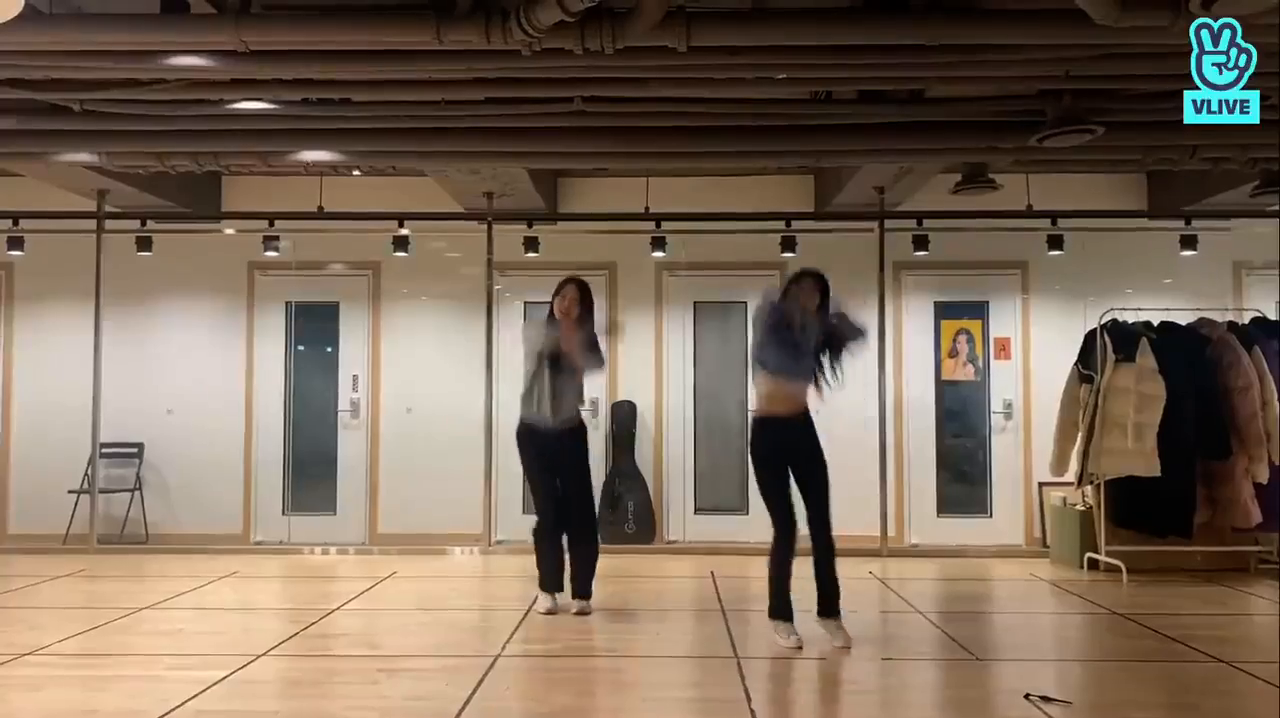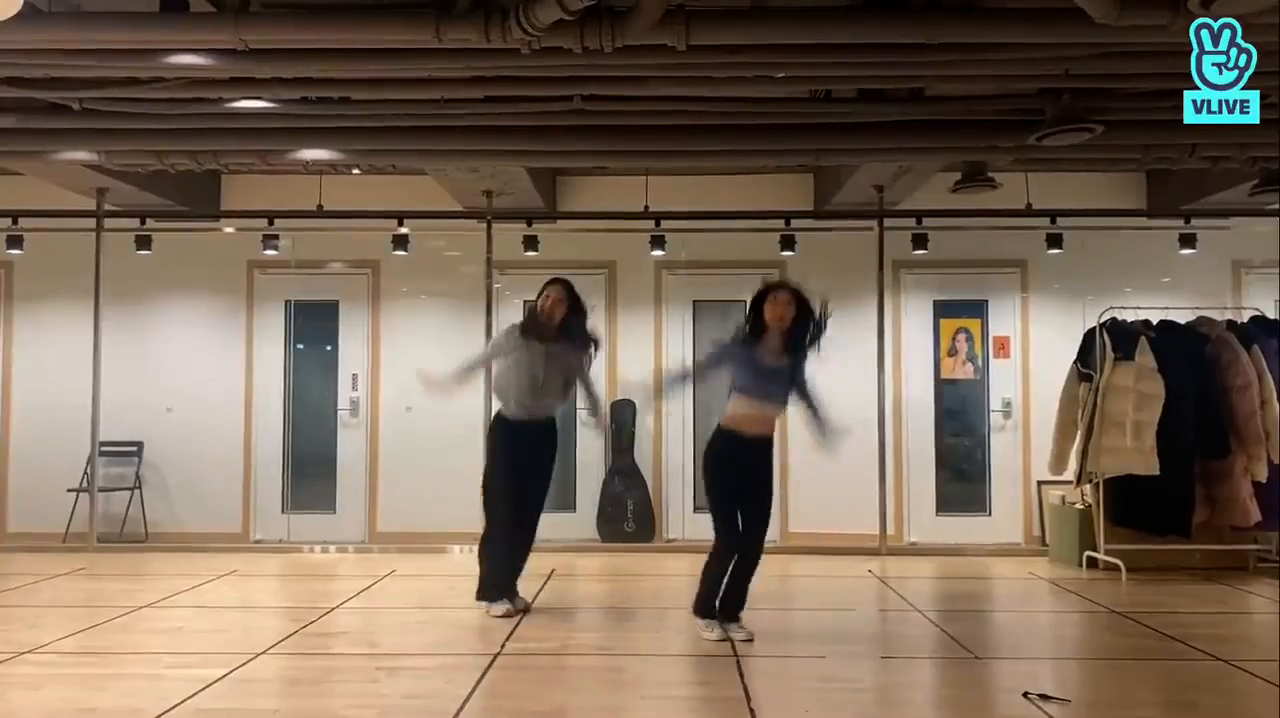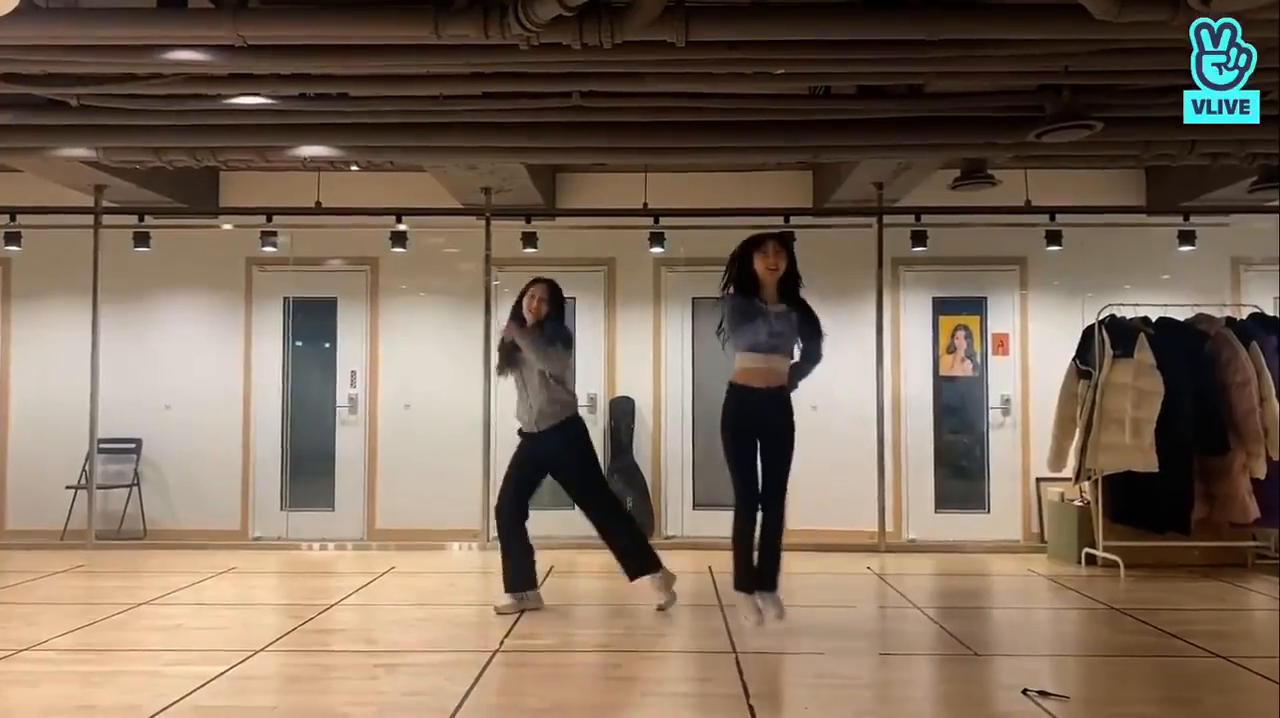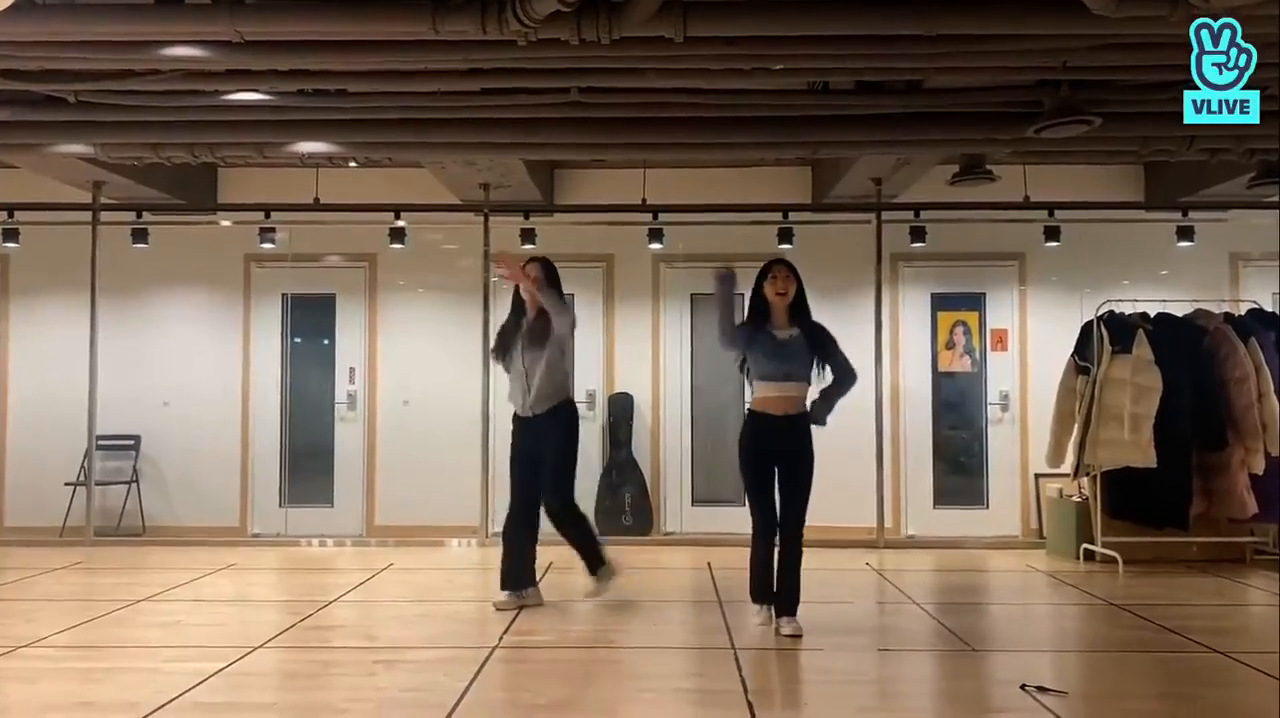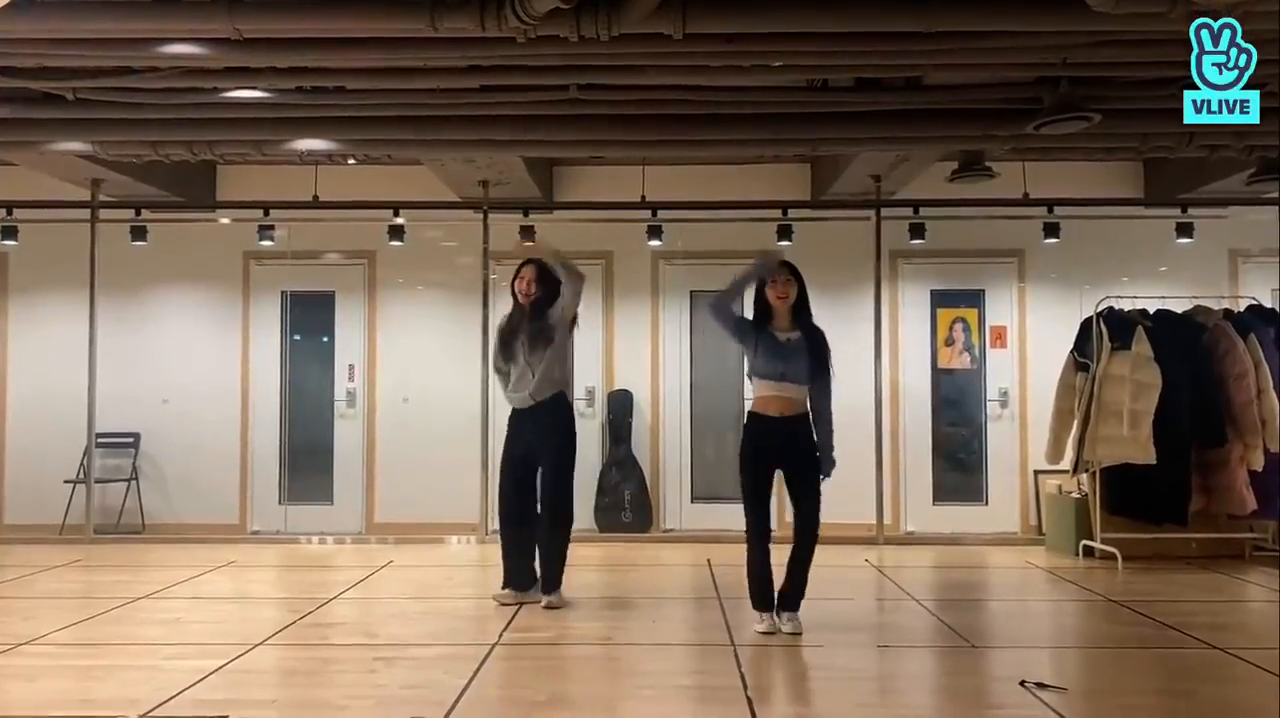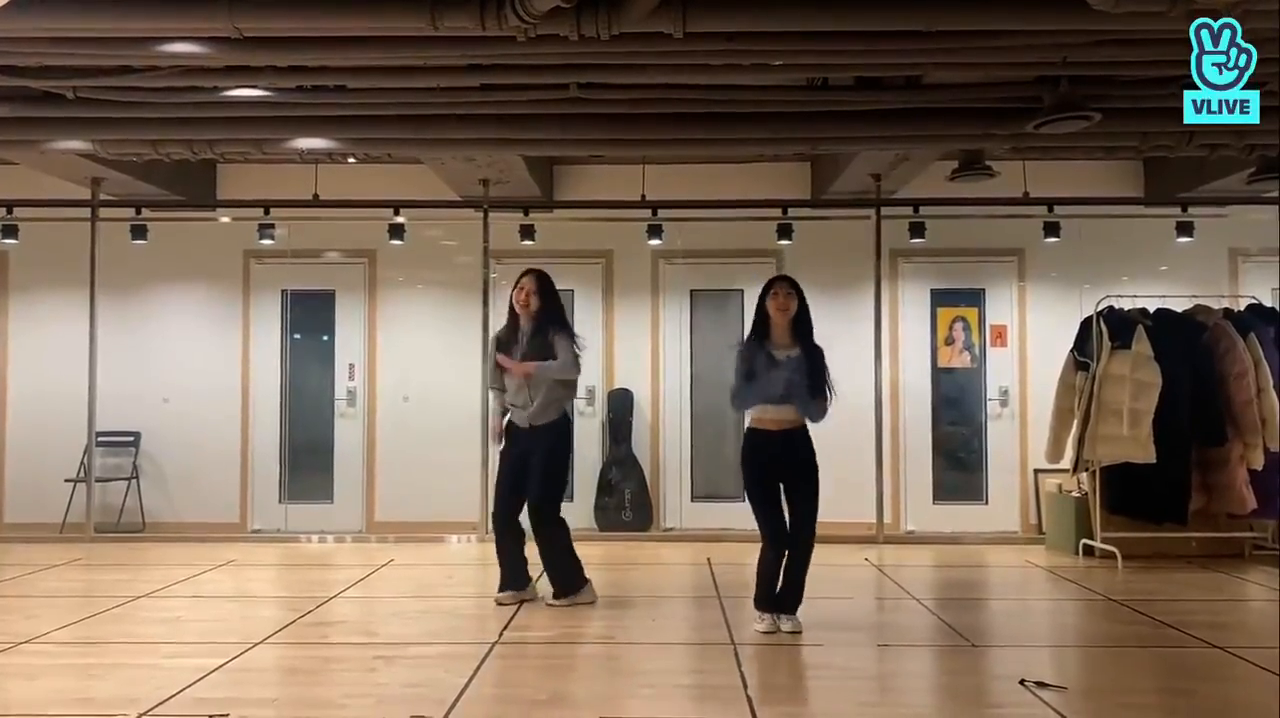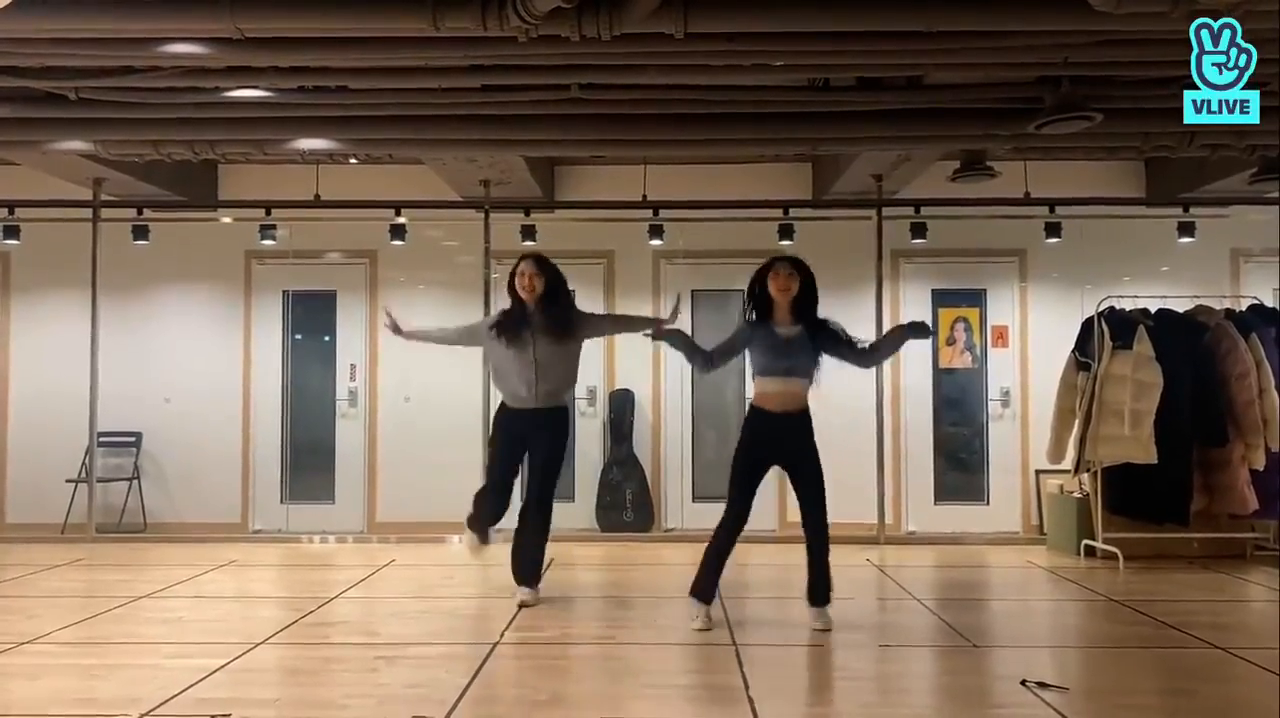
dt=0.4s
person 1, frame 1
left shoulder: (818, 339)
right shoulder: (770, 327)
left elbow: (854, 334)
right elbow: (771, 310)
left wrist: (834, 323)
left hip: (803, 434)
right hip: (768, 439)
left knee: (822, 526)
right knee: (785, 528)
left ankle: (830, 613)
right ankle: (780, 617)
person 1, frame 2
left shoulder: (793, 359)
right shoulder: (739, 348)
left elbow: (802, 392)
right elbow: (700, 369)
left wrist: (820, 423)
right wrist: (662, 389)
left hip: (760, 453)
right hip: (725, 449)
left knee: (753, 543)
right knee: (728, 538)
left ankle: (730, 613)
right ankle: (705, 612)
person 1, frame 3
left shoulder: (798, 310)
right shoulder: (738, 304)
left elbow: (813, 353)
right elbow: (736, 337)
left wrist: (792, 377)
right wrist: (769, 327)
left hip: (778, 406)
right hip: (741, 403)
left knee: (774, 499)
right knee: (747, 498)
left ankle: (767, 586)
right ankle: (745, 587)
person 1, frame 4
left shoulder: (812, 333)
right shoulder: (750, 333)
left elbow: (846, 375)
right elbow: (727, 339)
left wrist: (823, 405)
right wrist: (725, 296)
left hip: (797, 433)
right hip: (758, 431)
left knee: (793, 526)
right knee: (765, 524)
left ankle: (787, 610)
right ankle: (763, 601)
person 1, frame 5
left shoulder: (813, 337)
right shoulder: (751, 333)
left elbow: (822, 397)
right elbow: (717, 307)
left wrist: (826, 447)
right wrist: (754, 272)
left hip: (799, 434)
right hip: (759, 433)
left knee: (808, 526)
right knee: (757, 527)
left ankle: (788, 607)
right ankle: (764, 608)
person 1, frame 6
left shoulder: (811, 353)
right shoulder: (751, 351)
left elbow: (817, 411)
right elbow: (738, 401)
left wrist: (803, 397)
right wrist: (775, 382)
left hip: (798, 447)
right hip: (759, 447)
left knee: (804, 536)
right knee: (776, 536)
left ankle: (787, 607)
right ankle: (765, 607)
person 1, frame 7
left shoulder: (817, 330)
right shoulder: (752, 329)
left elbow: (864, 358)
right elbow: (708, 362)
left wrist: (898, 336)
right wrist: (678, 339)
left hip: (797, 429)
right hip: (759, 426)
left knee: (816, 521)
right knee: (734, 518)
left ankle: (818, 603)
right ankle: (702, 599)
person 2, frame 1
left shoulder: (583, 343)
right shoulder: (536, 333)
left elbow: (593, 363)
right elbow: (549, 336)
left wrist: (577, 344)
right wrist: (567, 334)
left hip: (570, 435)
right hip: (534, 434)
left knee: (582, 517)
right knee: (549, 514)
left ankle: (581, 593)
right ankle: (548, 589)
person 2, frame 2
left shoulder: (572, 349)
right shoulder: (515, 335)
left elbow: (585, 385)
right elbow: (482, 360)
left wrist: (599, 416)
right wrist: (445, 381)
left hip: (542, 434)
right hip: (508, 428)
left knee: (526, 515)
right knee: (502, 510)
left ankle: (507, 589)
right ankle: (493, 593)
person 2, frame 3
left shoulder: (555, 339)
right shoulder: (513, 343)
left elbow: (544, 361)
left wrist: (520, 335)
left hip: (566, 434)
right hip: (531, 437)
left knee: (601, 505)
right knee: (508, 508)
left ankle: (656, 574)
right ankle: (523, 590)
person 2, frame 4
left shoulder: (555, 323)
right shoulder: (512, 329)
left elbow: (566, 320)
left wrist: (530, 284)
left hip: (557, 418)
right hip: (524, 422)
left knee: (558, 501)
right knee: (522, 504)
left ankle: (599, 566)
right ankle: (522, 586)
person 2, frame 5
left shoulder: (556, 316)
right shoulder: (508, 327)
left elbow: (576, 281)
left wrist: (548, 253)
right wrist: (514, 397)
left hip: (554, 416)
right hip: (521, 419)
left knee: (555, 501)
right knee: (511, 502)
left ankle: (551, 586)
right ankle: (521, 583)
person 2, frame 6
left shoulder: (555, 336)
right shoulder: (503, 339)
left elbow: (571, 368)
right elbow: (497, 388)
left wrist: (525, 367)
right wrist: (498, 417)
left hip: (551, 431)
right hip: (518, 432)
left knee: (542, 508)
right knee: (503, 510)
left ankle: (574, 586)
right ankle: (517, 583)
person 2, frame 7
left shoulder: (566, 319)
right shoulder: (500, 323)
left elbow: (610, 323)
right elbow: (458, 334)
left wrist: (660, 323)
right wrist: (408, 334)
left hip: (552, 418)
right hip: (512, 416)
left knee: (538, 499)
right knee: (497, 490)
left ankle: (527, 582)
right ankle: (478, 525)
